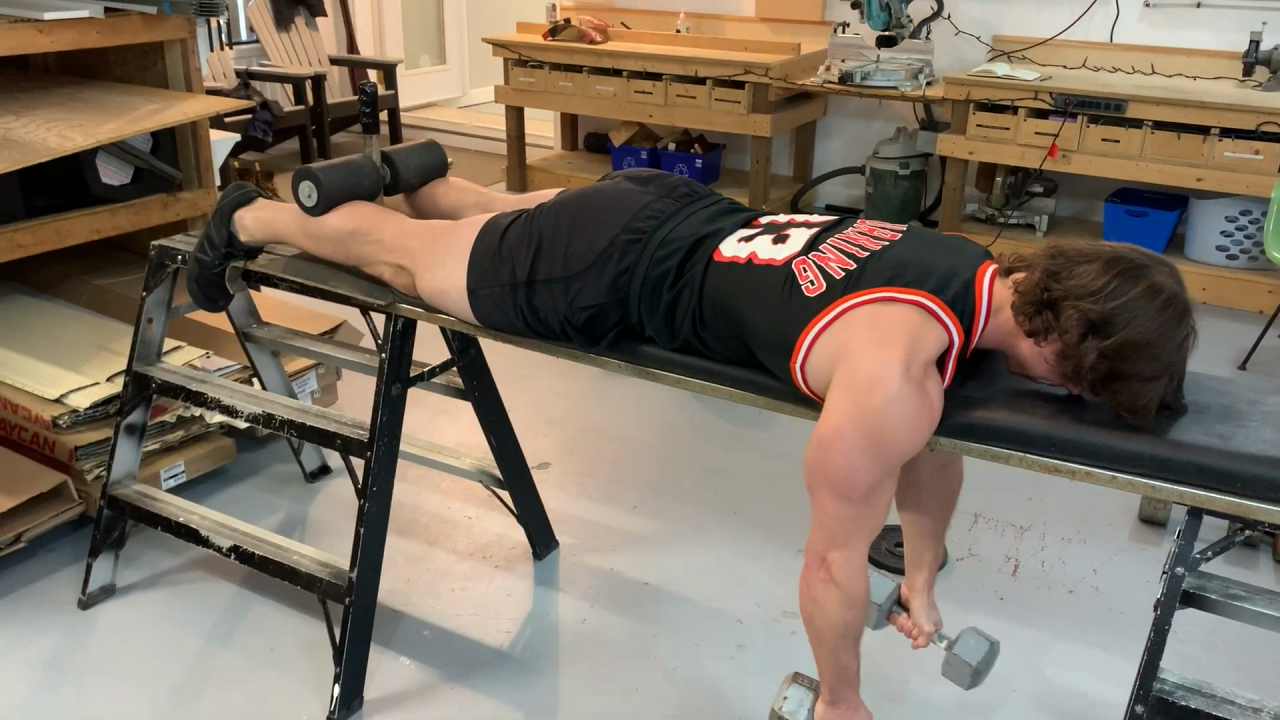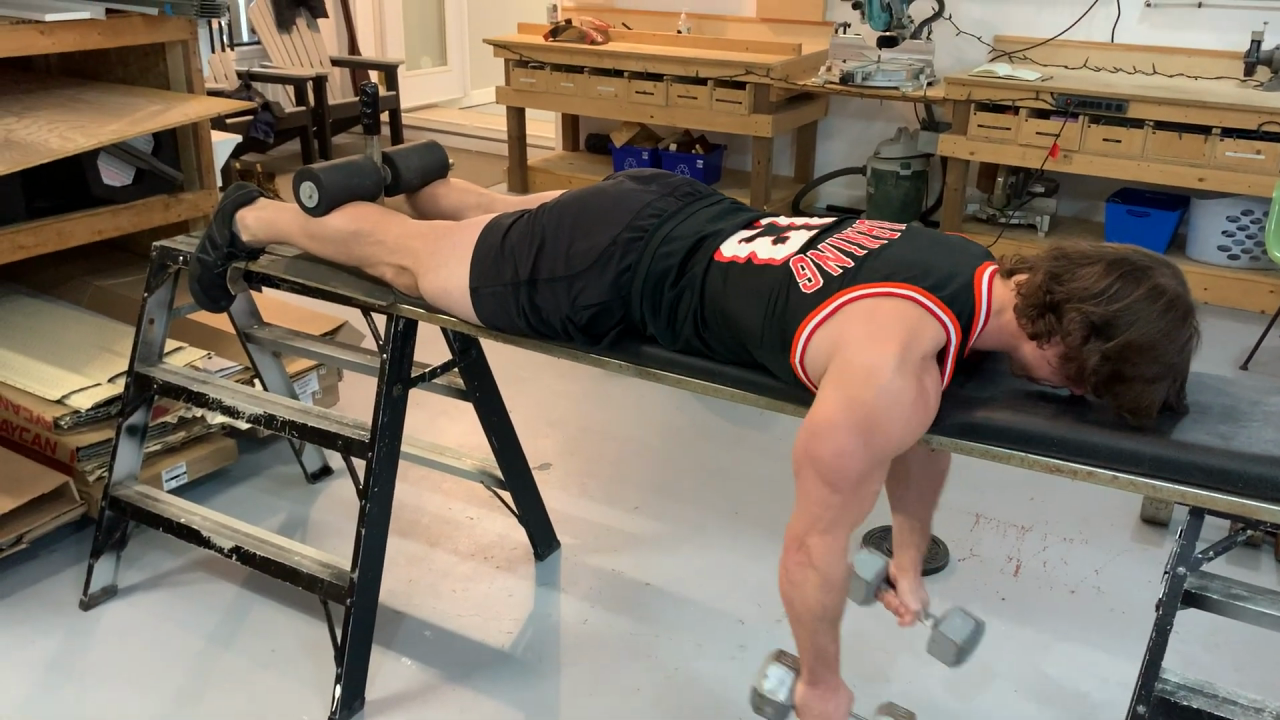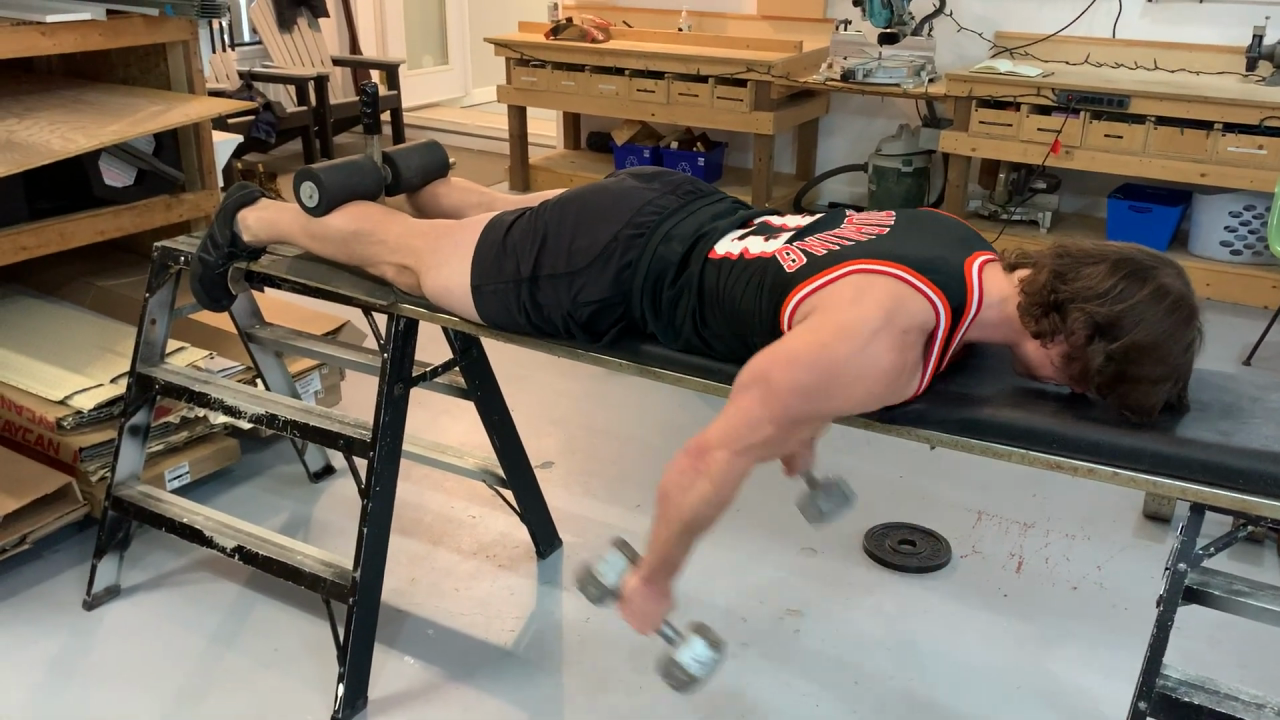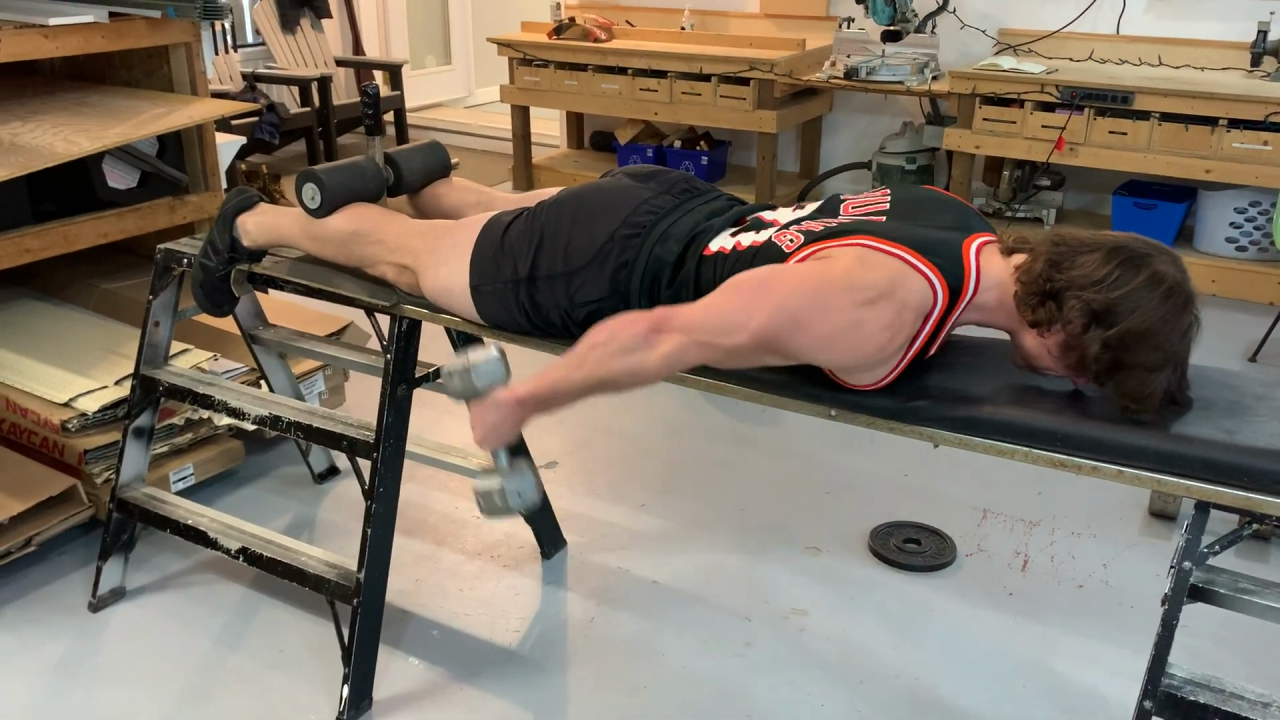
dt=0.3s
person 1, frame 1
left shoulder: (973, 269)
right shoulder: (893, 374)
left elbow: (931, 444)
right elbow: (832, 558)
left wrist: (923, 580)
left hip: (664, 211)
right hip: (606, 275)
left knee: (494, 206)
right knee: (402, 256)
right ankle: (249, 220)
person 1, frame 2
left shoulder: (976, 269)
right shoulder: (892, 366)
left elbow: (918, 427)
right elbow: (813, 540)
left wrist: (908, 555)
left hip: (669, 215)
right hip: (611, 276)
left knee: (494, 209)
right knee: (408, 256)
right ankle: (252, 219)
person 1, frame 3
left shoulder: (971, 251)
right shoulder: (881, 339)
right elbow: (715, 455)
left wrist: (802, 433)
right wrist: (653, 577)
left hip: (668, 213)
right hip: (611, 272)
left knee: (493, 209)
right knee: (406, 256)
right ankle: (253, 218)
person 1, frame 4
left shoulder: (959, 222)
right shoulder: (879, 312)
right elbow: (654, 338)
right wrist: (513, 405)
left hip: (667, 209)
right hip: (612, 264)
left knee: (496, 206)
right knee: (410, 258)
left ankle: (407, 178)
right ankle: (257, 227)
